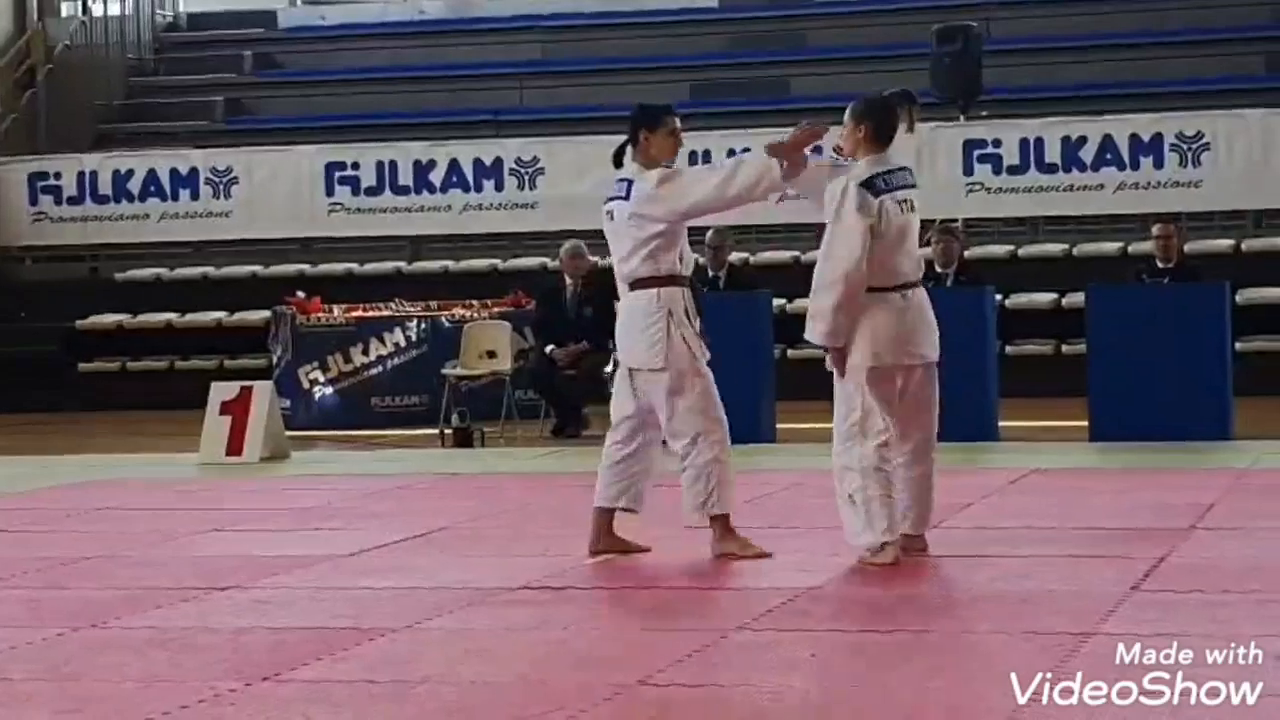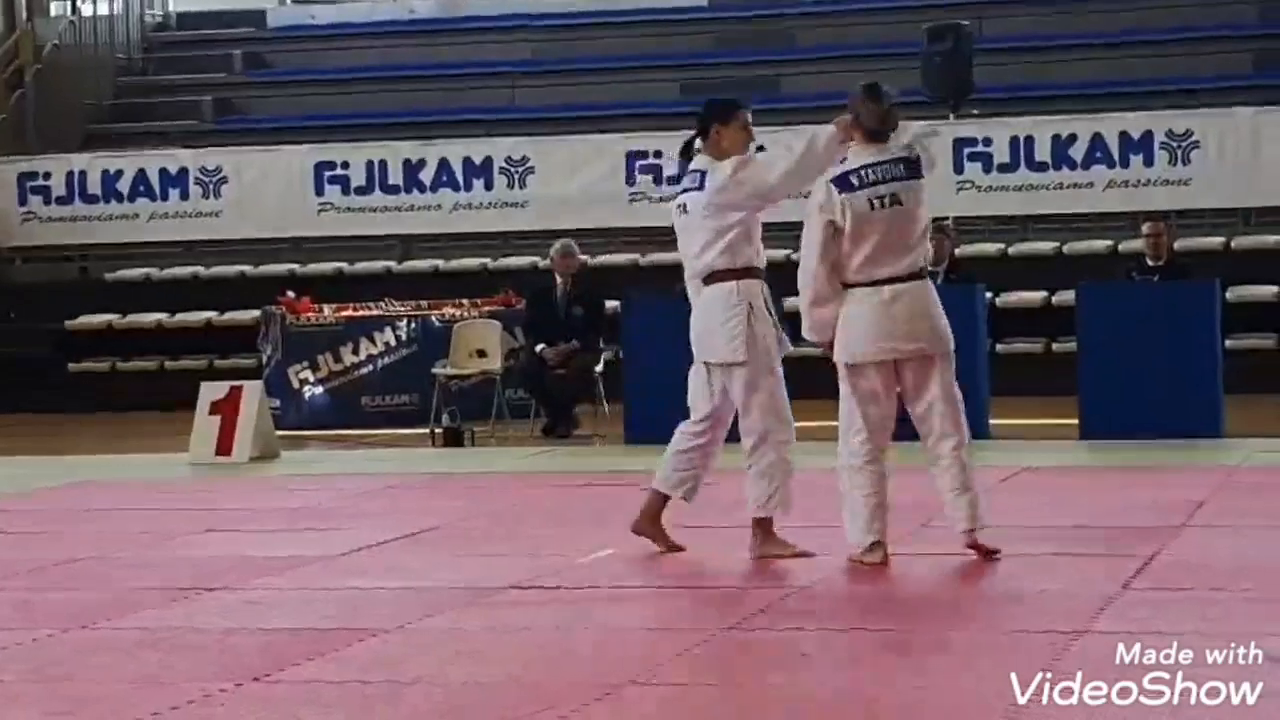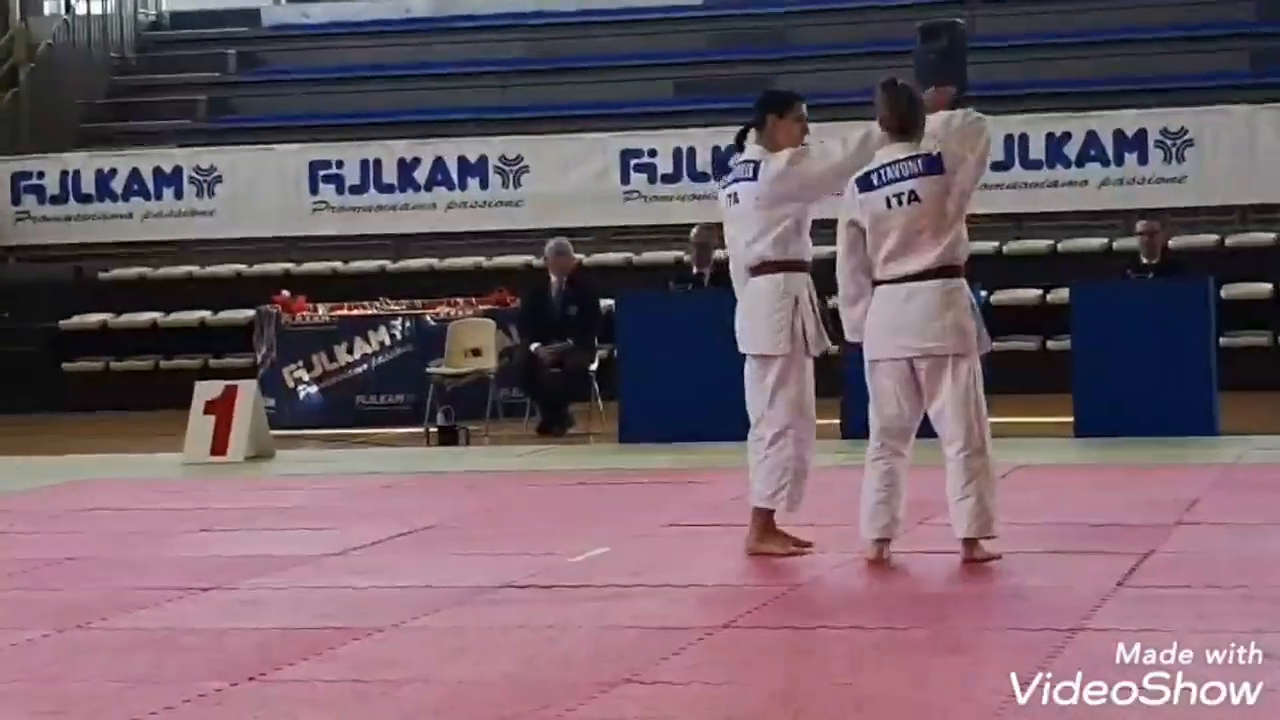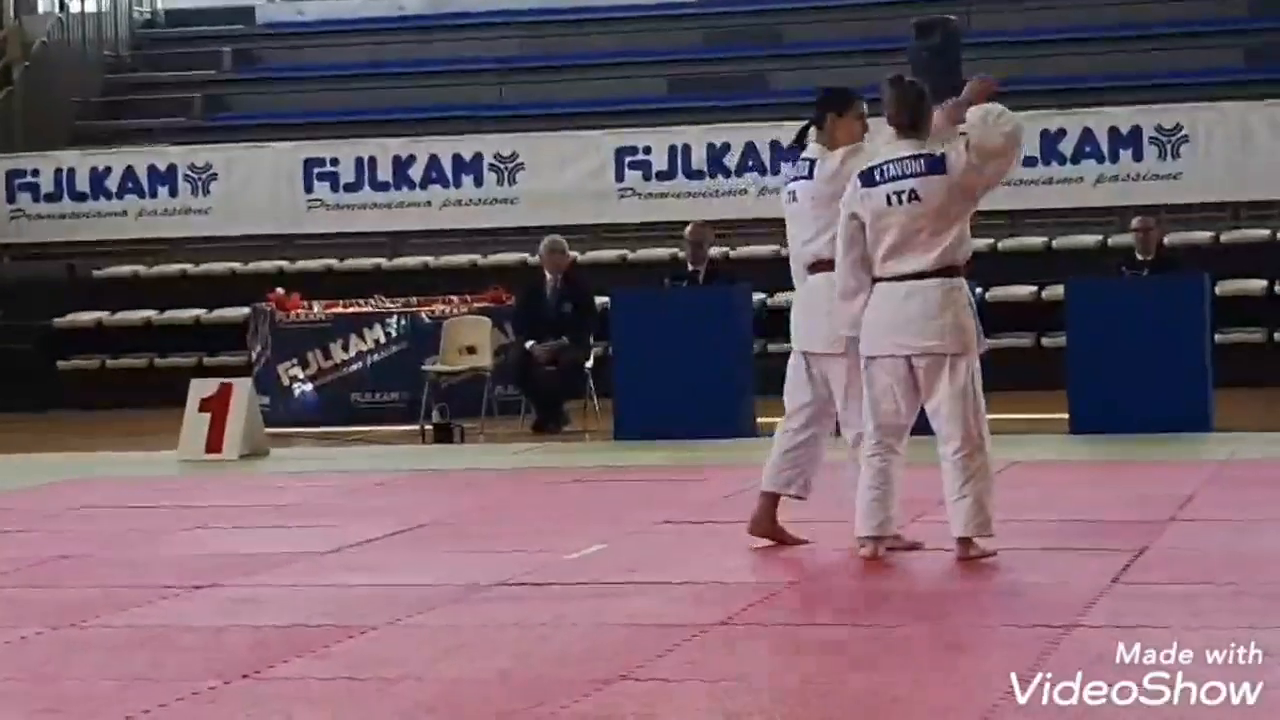
dt=0.4s
person 1, frame 1
left shoulder: (854, 187)
right shoulder: (903, 176)
left elbow: (840, 266)
left wrist: (831, 334)
right wrist: (800, 167)
left hip: (872, 324)
right hip: (914, 317)
left knee: (861, 439)
right knee: (913, 437)
left ankle: (881, 540)
right ankle: (912, 530)
person 1, frame 2
left shoulder: (832, 186)
right shoulder: (916, 166)
left elbow: (817, 267)
right elbow: (925, 135)
left wrist: (824, 329)
right wrist: (886, 128)
left hip: (864, 318)
right hip: (917, 308)
left knee: (864, 438)
right knee: (945, 427)
left ankle: (869, 541)
right ankle: (969, 528)
person 1, frame 3
left shoulder: (859, 187)
right shoulder: (946, 164)
left elbow: (851, 271)
right elbow: (974, 124)
left wrist: (860, 327)
right wrist: (931, 112)
left hip: (888, 316)
right hip: (942, 308)
left knee: (887, 437)
right knee: (963, 433)
left ankle: (878, 537)
right ankle: (971, 537)
person 1, frame 4
left shoulder: (862, 182)
right shoulder: (955, 163)
left elbow: (851, 265)
right elbow: (1007, 130)
left wrist: (860, 320)
right wrist: (969, 108)
left hip: (885, 312)
right hip: (941, 307)
left knee: (882, 434)
right knee: (960, 432)
left ankle: (872, 535)
right ankle: (967, 535)
person 2, frame 1
left shoulder: (626, 189)
right shoulder: (653, 188)
right elbow: (721, 184)
right wrist: (784, 150)
left hip: (640, 316)
right hip: (660, 318)
left knee: (632, 428)
right knee: (700, 426)
left ankle: (602, 531)
right ankle: (722, 532)
person 2, frame 2
left shoulder: (689, 186)
right shoulder: (728, 178)
right elbow: (794, 162)
right wrist: (849, 126)
left hip: (710, 308)
right hip: (739, 308)
left knee: (705, 422)
right knee: (768, 426)
left ankle: (650, 514)
right ankle: (763, 533)
person 2, frame 3
left shoulder: (736, 176)
right shoulder: (781, 169)
right elbow: (849, 155)
left hip: (756, 299)
right hip: (783, 299)
left knee: (770, 419)
right knee: (787, 419)
left ankle: (764, 524)
right ankle: (762, 530)
person 2, frame 4
left shoulder: (801, 171)
right shoulder: (839, 167)
right wrist: (959, 105)
left hip: (814, 302)
right hip: (837, 302)
left knee: (806, 413)
right knee: (863, 417)
left ankle: (765, 514)
person 3, frame 1
left shoulder: (600, 291)
right shoulder: (549, 293)
left elbow: (607, 328)
right elbow: (539, 328)
left wrist: (582, 347)
right wrist: (551, 350)
left hip: (590, 350)
right hip: (557, 350)
left knee: (590, 367)
right knee: (538, 368)
left ankle: (571, 416)
right ankle: (567, 415)
person 3, frame 2
left shoulder: (589, 290)
right shoulder: (539, 292)
left elbow: (597, 328)
right elbow: (529, 328)
left wrist: (572, 346)
right wrist: (542, 349)
left hip: (580, 349)
right hip: (547, 349)
left knee: (580, 367)
right knee: (529, 367)
left ankle: (563, 416)
right ankle: (556, 415)
person 3, frame 3
left shoulder: (584, 288)
right shoulder: (534, 290)
left elbow: (592, 326)
right elbow: (524, 326)
left wrist: (567, 344)
right wrist: (536, 347)
left hip: (575, 347)
right hip: (542, 348)
left knee: (574, 364)
right knee: (523, 364)
left ankle: (557, 414)
right ankle: (552, 413)
person 3, frame 4
left shoulder: (579, 286)
right shoulder: (530, 286)
left elbow: (587, 324)
right elbow: (519, 323)
left wrist: (562, 342)
right wrist: (531, 345)
left hip: (570, 344)
right hip: (536, 345)
left knee: (570, 361)
right knee: (517, 361)
left ankle: (552, 411)
right ankle: (546, 411)
